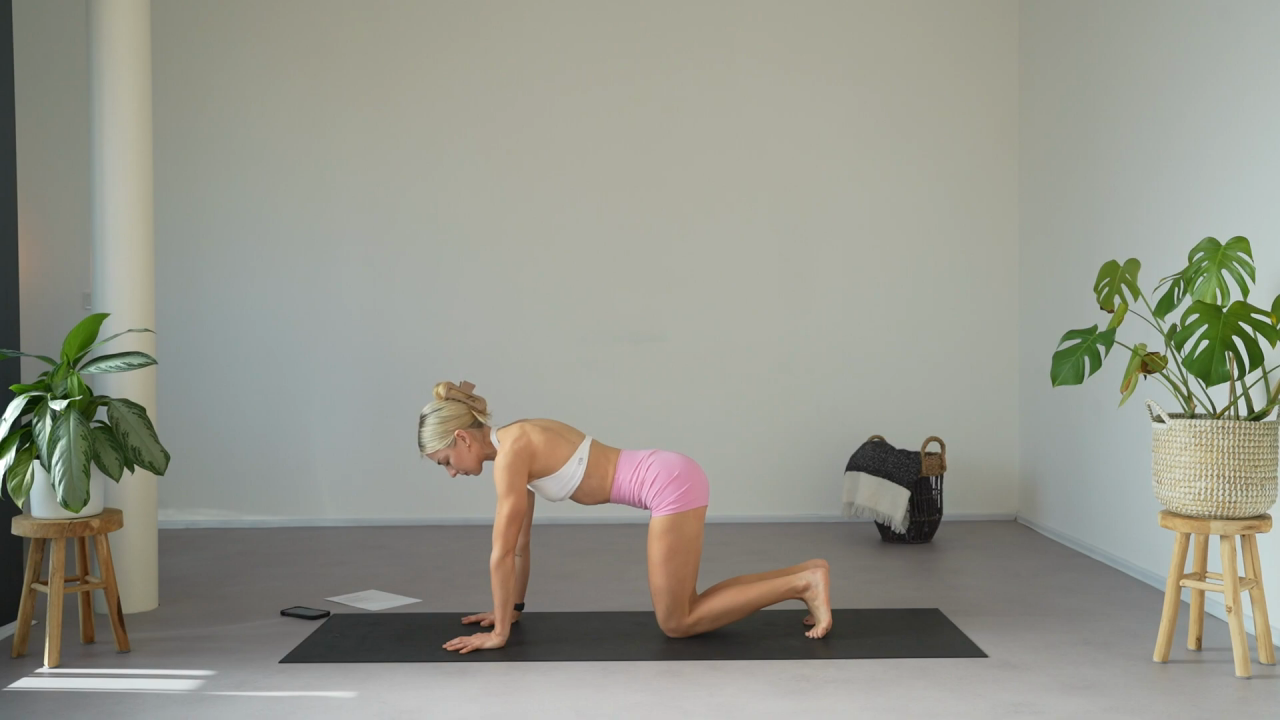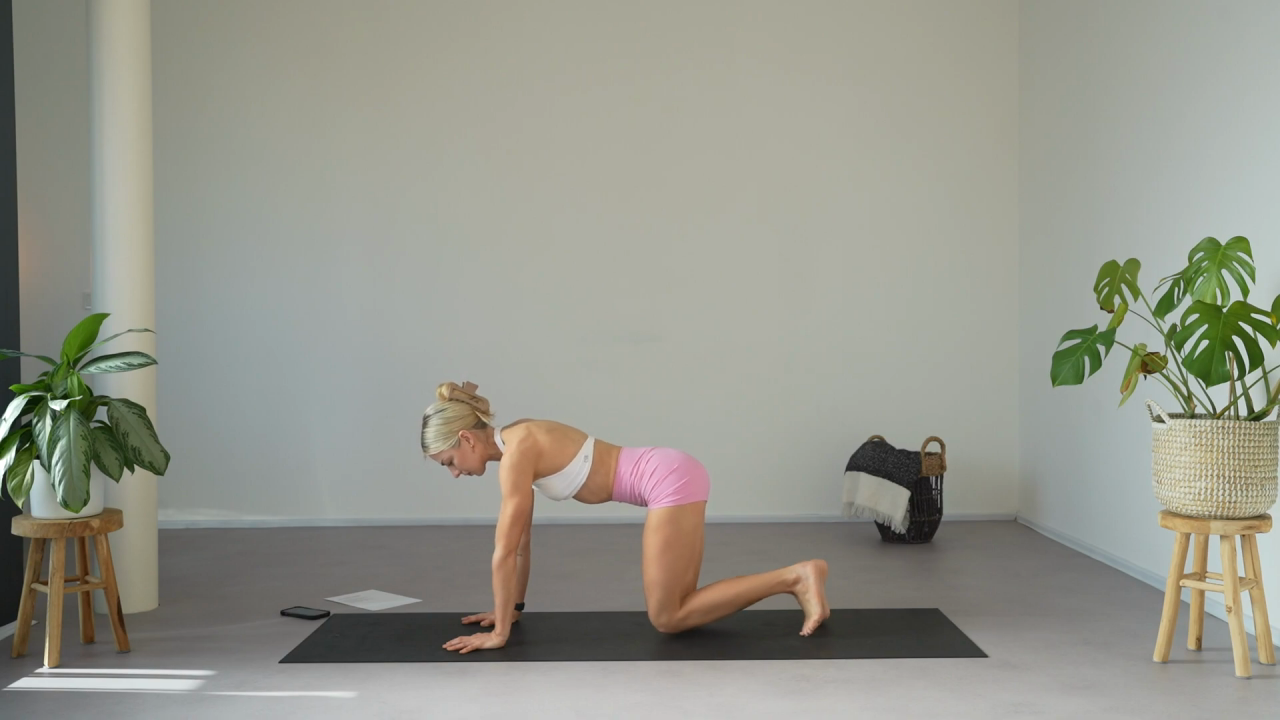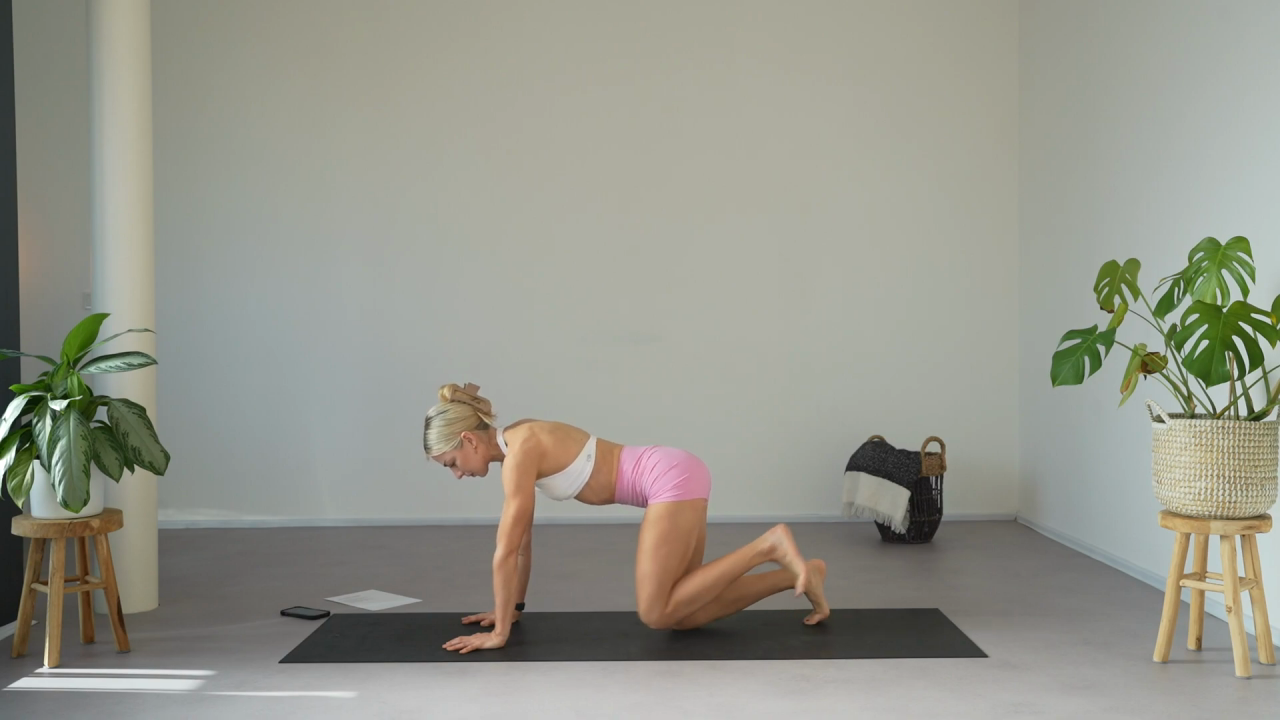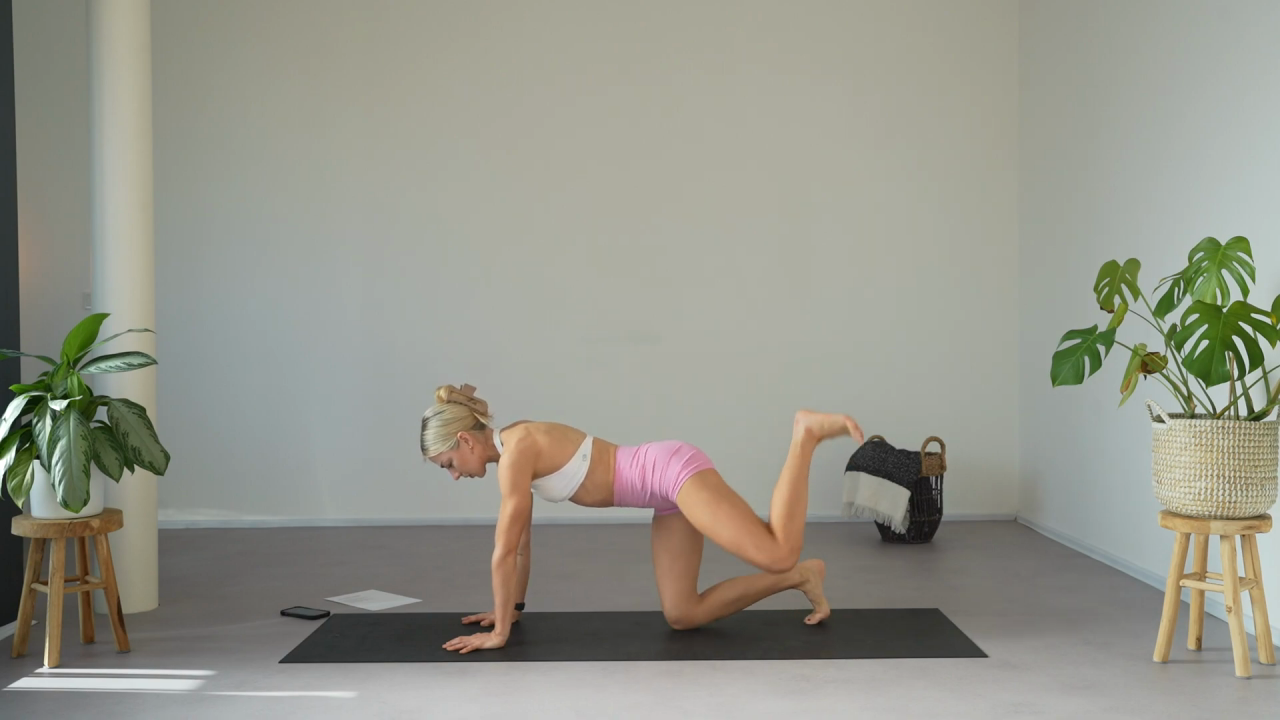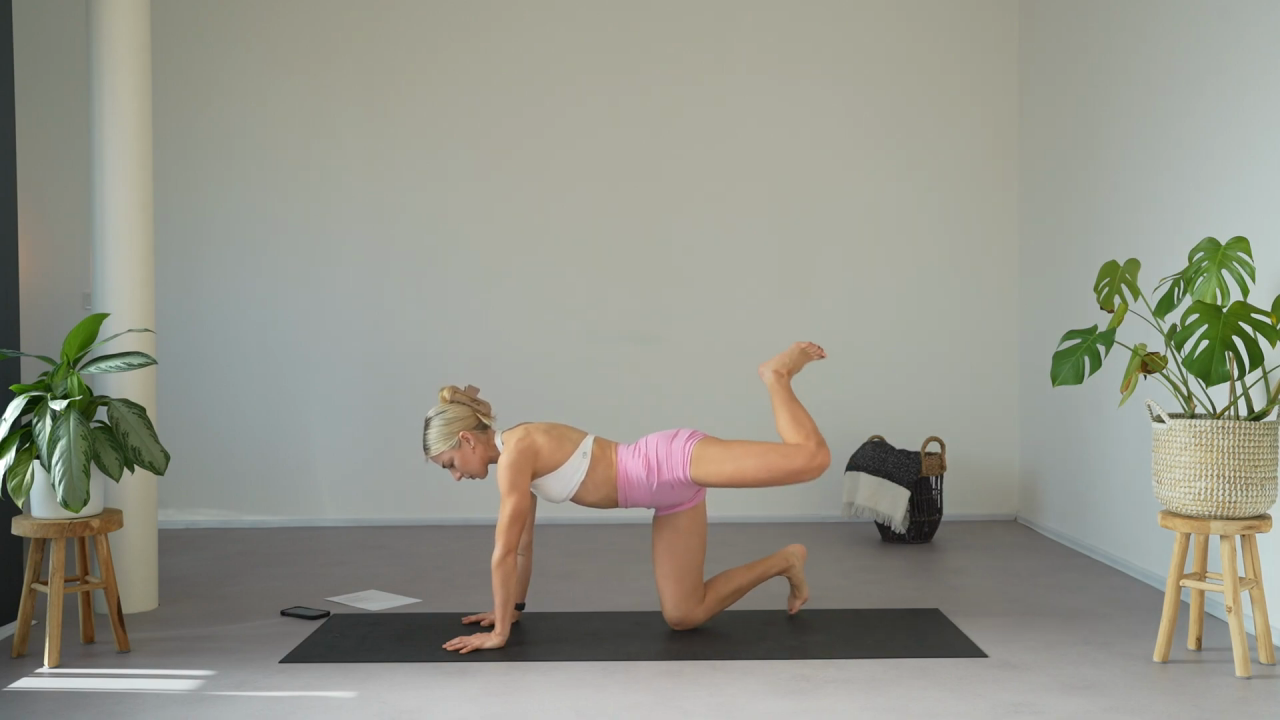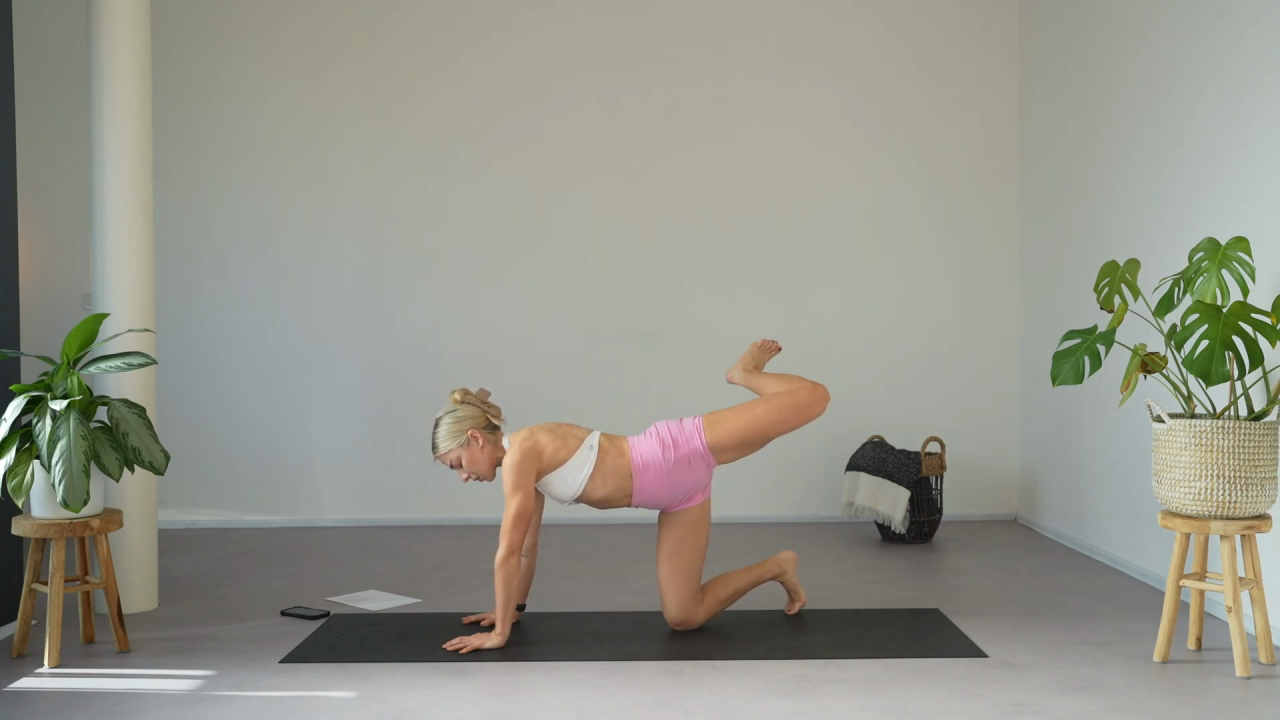
dt=0.5s
person 1, frame 1
left shoulder: (509, 452)
right shoulder: (519, 443)
left elbow: (503, 551)
right elbow: (521, 540)
left wrist: (499, 632)
right wrist: (512, 608)
left hip: (669, 485)
right hip: (672, 478)
left knee: (676, 624)
right knee: (679, 612)
left ankle: (803, 583)
right ankle: (803, 573)
person 1, frame 2
left shoulder: (515, 452)
right shoulder: (518, 443)
left elbow: (505, 551)
right elbow: (521, 541)
left wrist: (500, 632)
right wrist: (512, 607)
left hip: (671, 480)
right hip: (674, 479)
left knee: (667, 619)
right knee: (678, 613)
left ankle: (792, 578)
right ankle: (798, 575)
person 1, frame 3
left shoulder: (519, 452)
right shoulder: (518, 445)
left elbow: (507, 550)
right elbow: (521, 542)
left wrist: (500, 631)
right wrist: (512, 608)
left hip: (672, 478)
right hip: (674, 479)
left knee: (656, 615)
right knee: (682, 616)
left ankle: (768, 546)
right ankle: (794, 576)
person 1, frame 4
left shoulder: (514, 453)
right shoulder: (517, 451)
left elbow: (504, 551)
right elbow: (521, 543)
left wrist: (500, 631)
right wrist: (511, 608)
left hip: (673, 469)
right hip: (668, 487)
left knee: (777, 555)
right knee: (682, 617)
left ankle: (805, 432)
right ankle: (801, 575)
person 1, frame 5
left shoulder: (513, 453)
right shoulder: (519, 454)
left elbow: (504, 551)
right elbow: (522, 545)
left wrist: (500, 633)
right wrist: (512, 608)
left hip: (674, 458)
right hip: (670, 491)
left knee: (811, 459)
right knee: (683, 616)
left ankle: (775, 375)
right ankle: (783, 562)
person 1, frame 6
left shoulder: (519, 454)
right shoulder: (528, 465)
left elbow: (508, 552)
right elbow: (527, 547)
left wrist: (500, 632)
right wrist: (512, 609)
left hip: (682, 453)
right hip: (677, 488)
left knee: (813, 400)
right knee: (683, 617)
right ankle: (777, 568)
